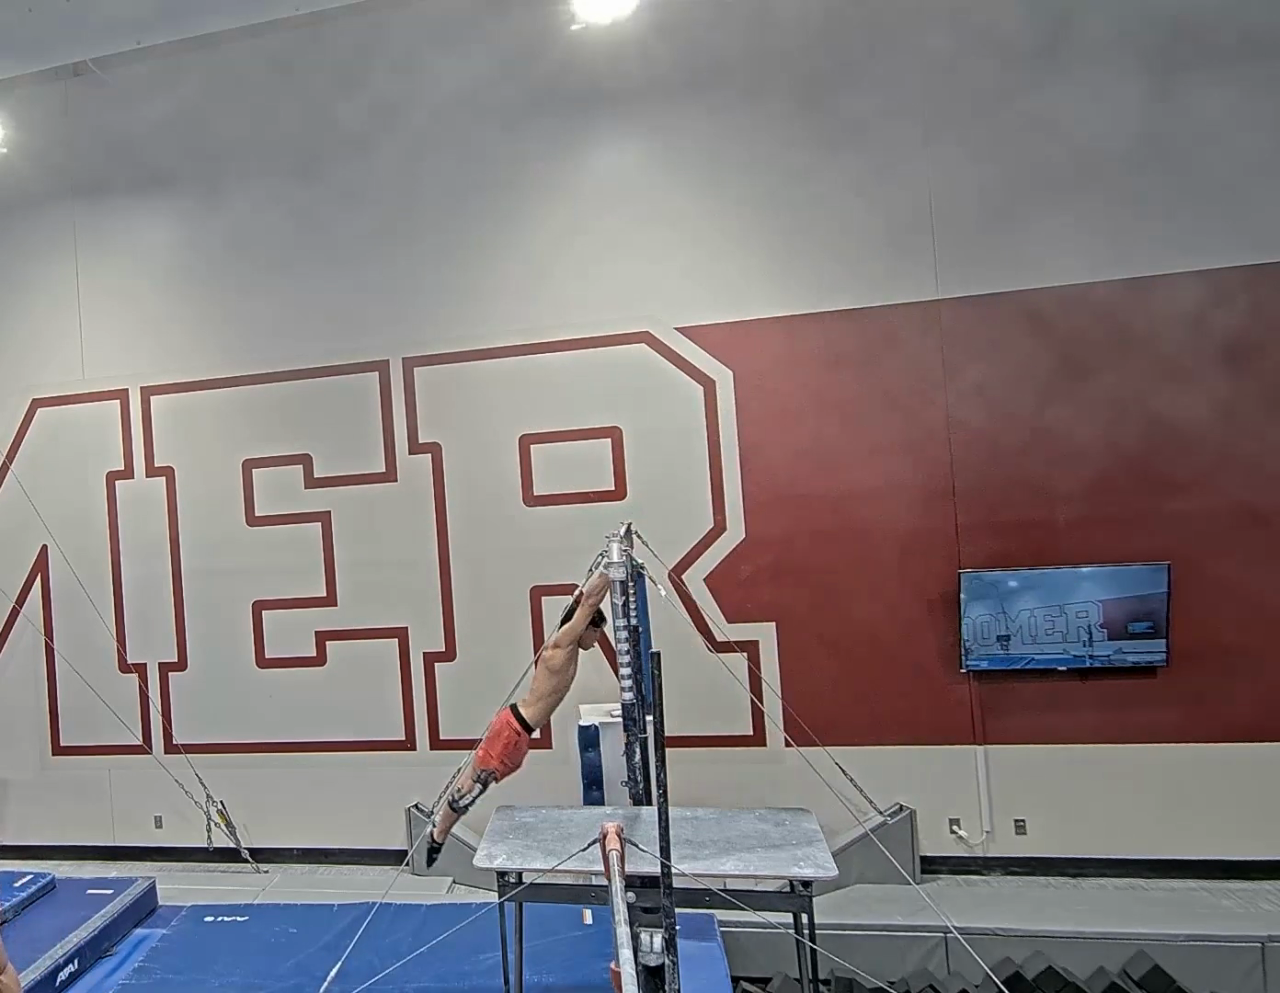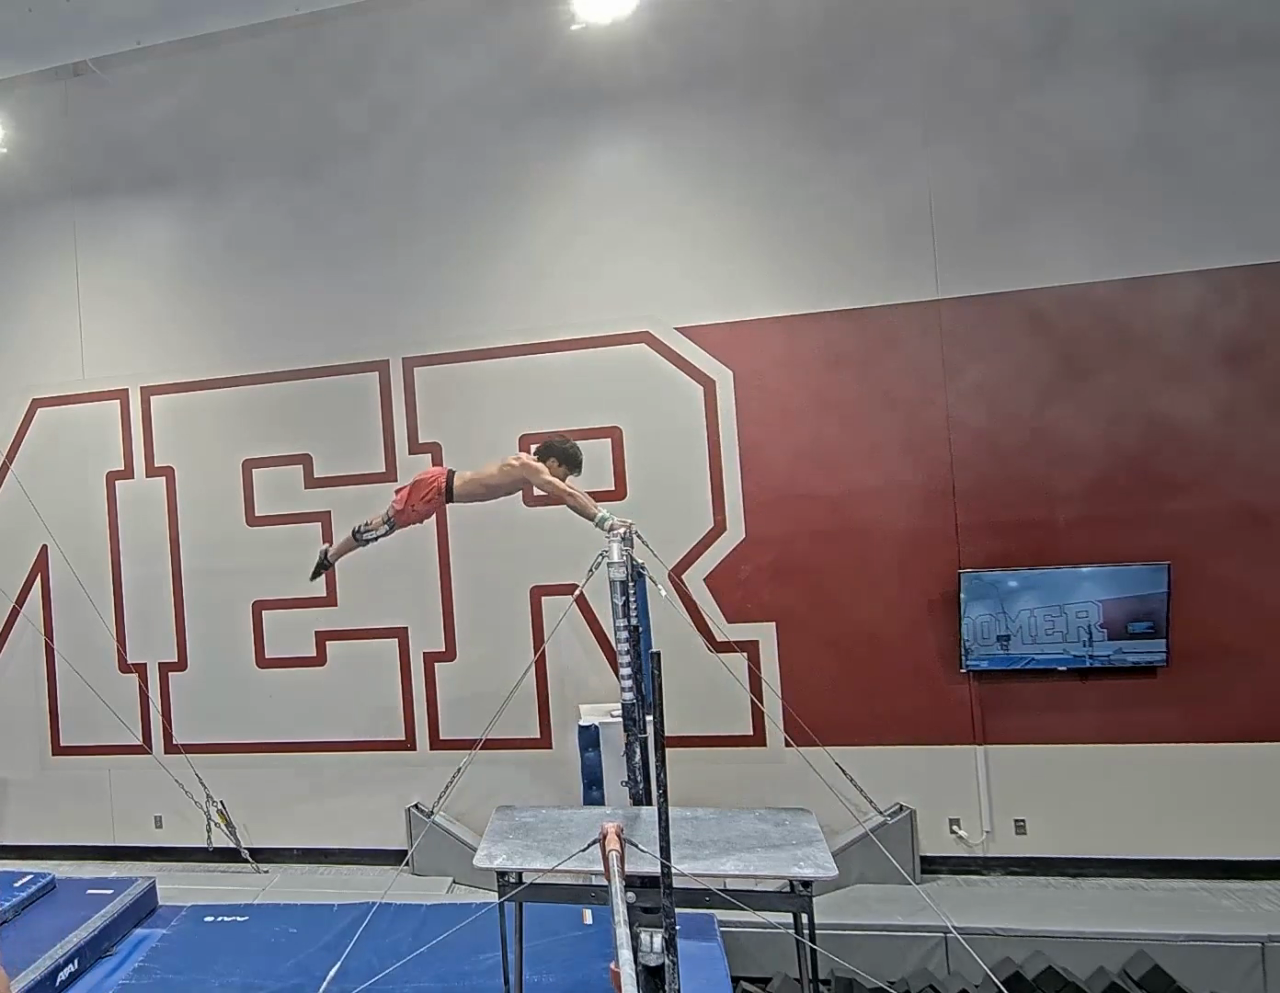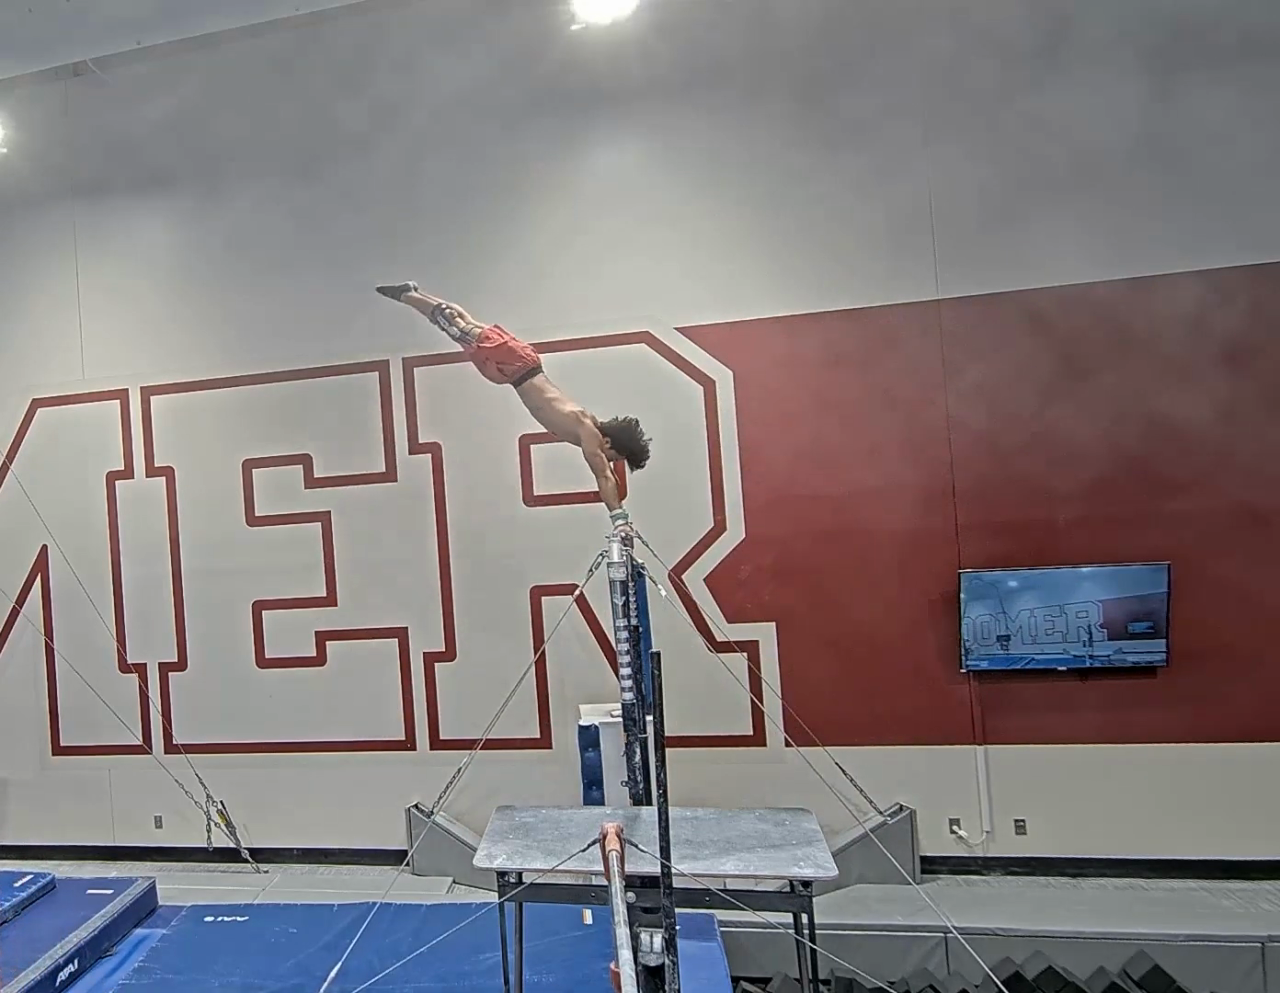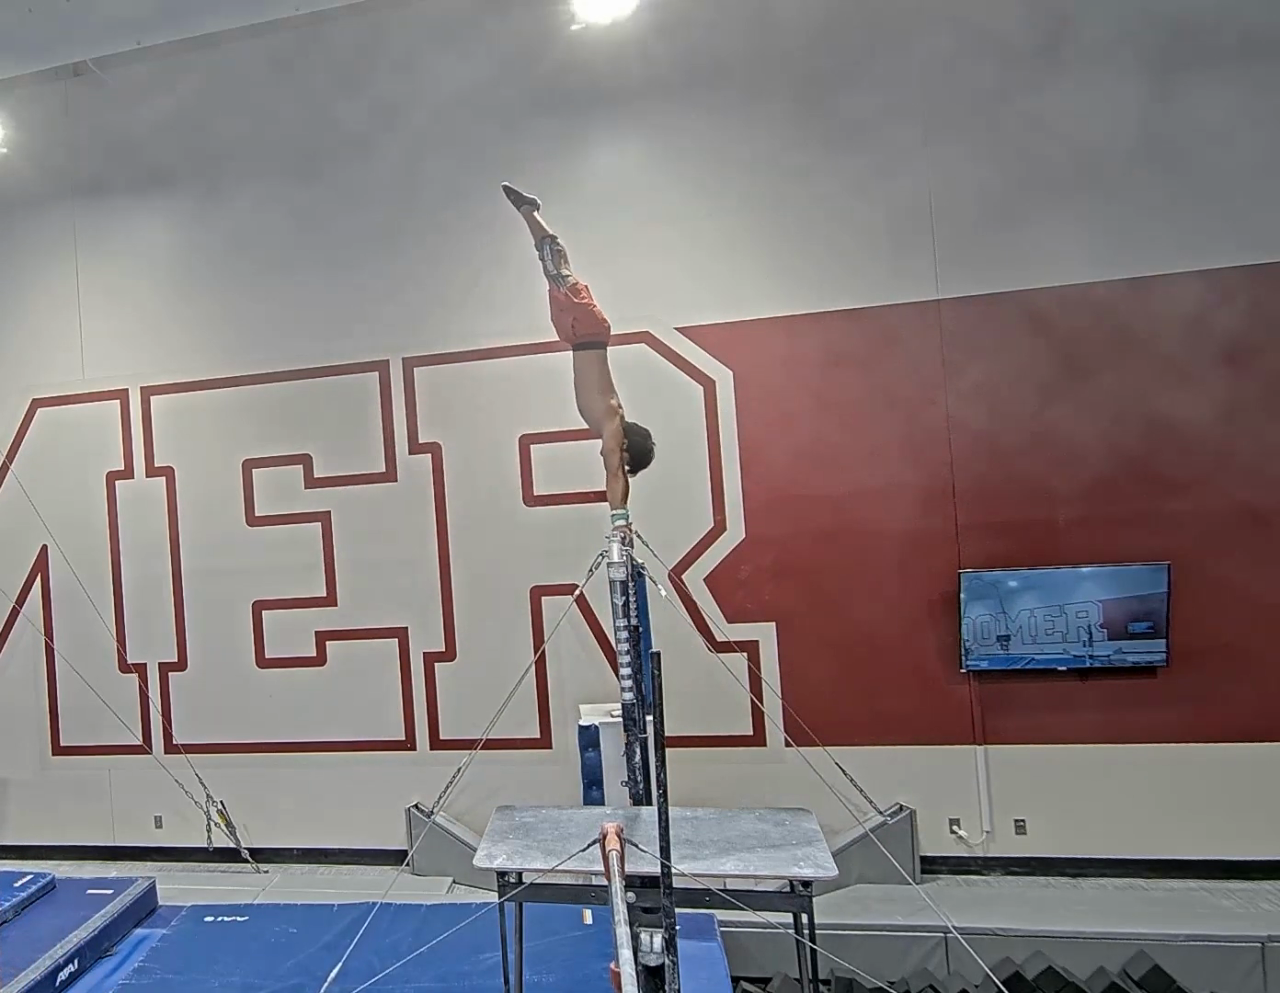
dt=0.3s
person 1, frame 1
left shoulder: (560, 646)
right shoulder: (562, 648)
left elbow: (582, 605)
right elbow: (585, 608)
right wrist: (603, 579)
left hip: (515, 726)
right hip: (514, 730)
left knee: (475, 779)
right knee: (473, 783)
right ankle: (436, 841)
person 1, frame 2
left shoulder: (527, 463)
right shoulder: (531, 468)
left elbow: (566, 492)
right elbow: (566, 494)
left wrist: (603, 518)
right wrist: (606, 520)
left hip: (439, 484)
right hip: (435, 489)
left knee: (382, 526)
right knee: (381, 527)
left ankle: (333, 554)
right ankle: (331, 554)
person 1, frame 3
left shoulder: (591, 429)
right shoulder: (587, 433)
left elbow: (607, 478)
right elbow: (606, 479)
left wrist: (620, 518)
right wrist: (621, 520)
left hip: (518, 366)
right hip: (512, 364)
left knee: (466, 326)
right knee: (459, 328)
left ankle: (410, 293)
right ankle: (407, 293)
person 1, frame 4
left shoulder: (615, 426)
right shoulder: (613, 430)
left elbow: (617, 476)
right elbow: (615, 477)
left wrist: (621, 519)
right wrist: (620, 521)
left hip: (587, 334)
right hip: (583, 328)
right knee: (559, 275)
right ankle: (529, 210)
